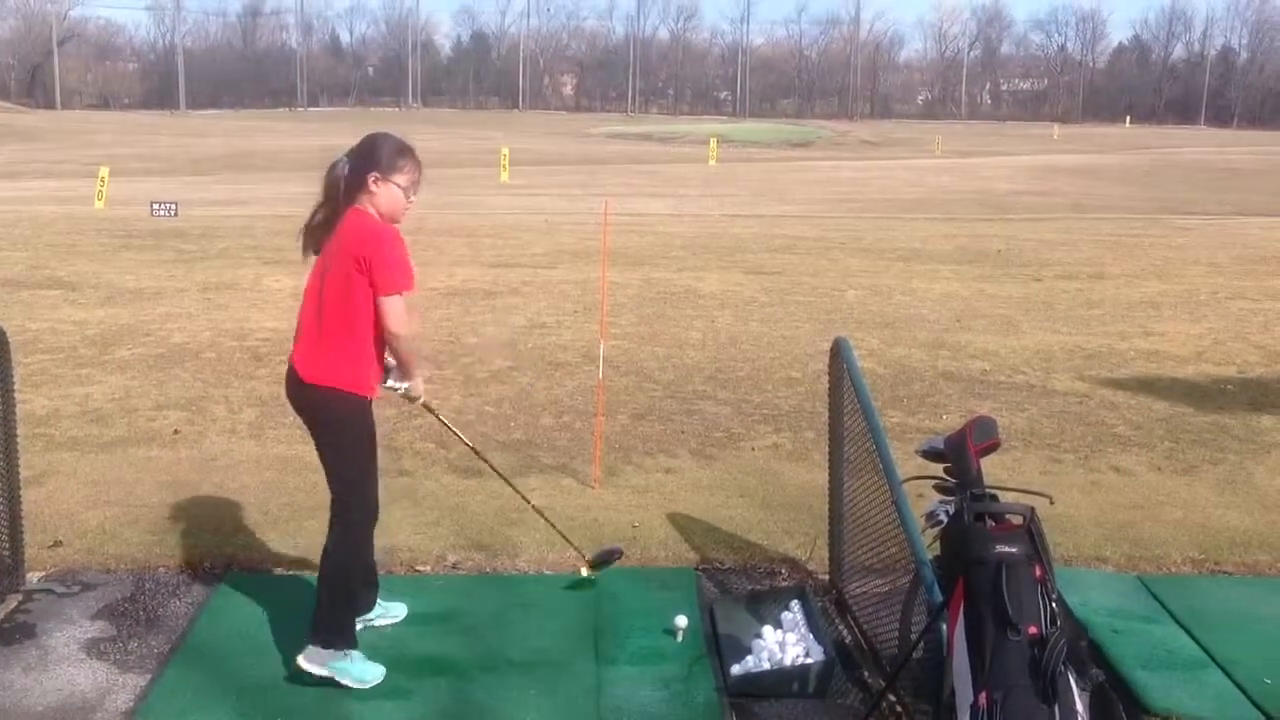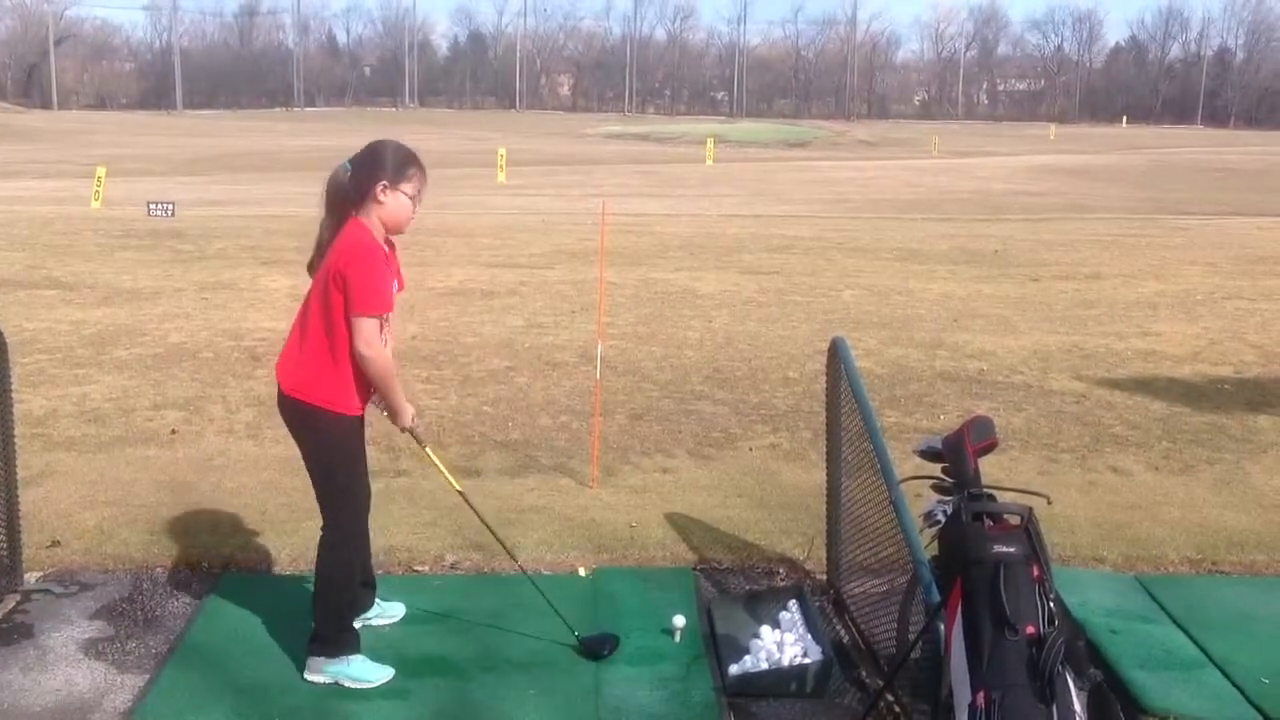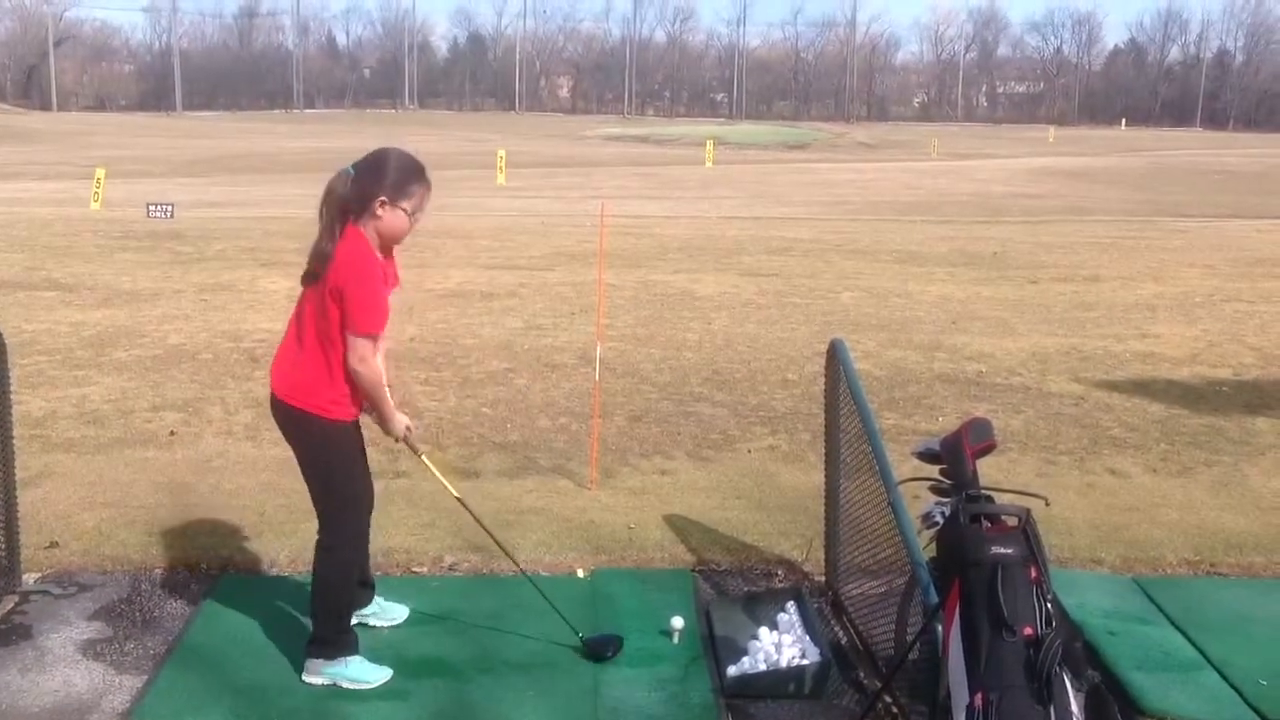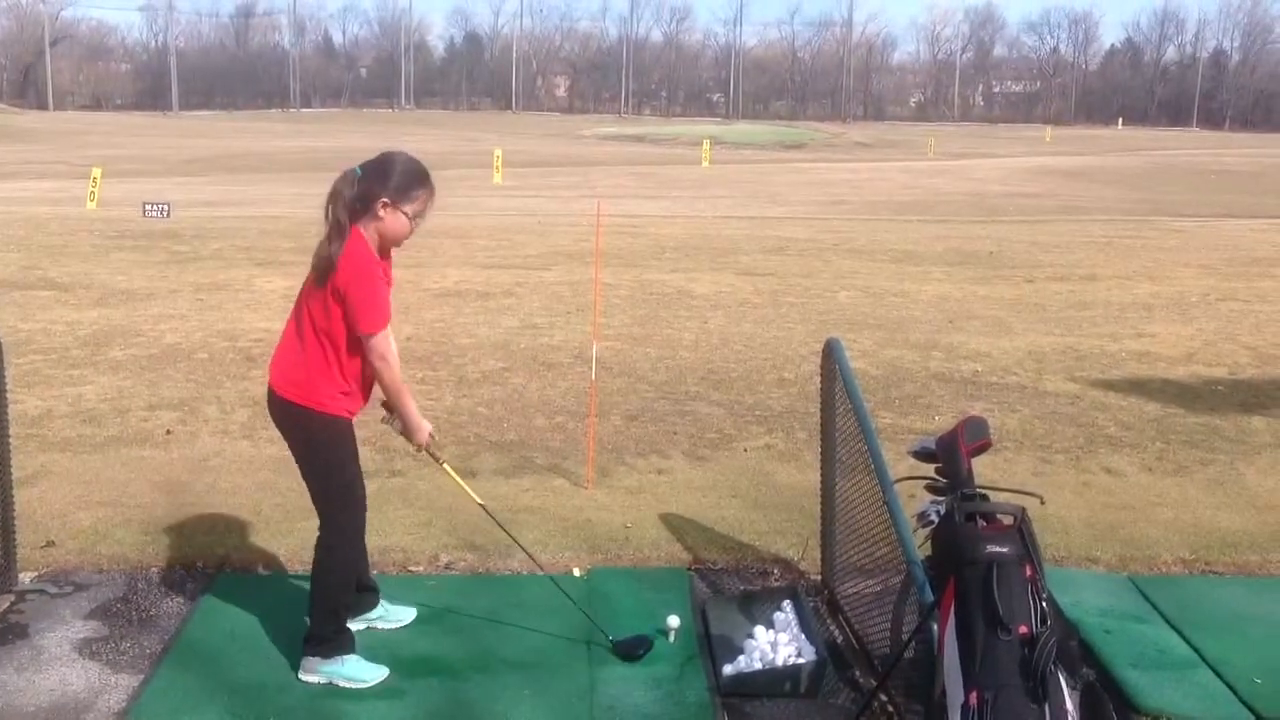
dt=0.3s
person 1, frame 1
left shoulder: (345, 231)
right shoulder: (380, 238)
right elbow: (395, 326)
left wrist: (392, 370)
right wrist: (414, 376)
left hip: (317, 380)
right hip: (336, 389)
left knee: (356, 500)
right knee: (355, 508)
left ankle: (359, 600)
right ankle: (329, 643)
person 1, frame 2
left shoulder: (363, 242)
right shoulder: (366, 253)
left elbow: (371, 336)
right elbow: (368, 348)
left wrist: (389, 394)
right wrist: (399, 404)
left hip: (325, 393)
right hip: (322, 402)
left knee: (353, 504)
right knee: (345, 518)
left ankle: (358, 601)
right ankle: (330, 651)
person 1, frame 3
left shoulder: (361, 246)
right shoulder: (361, 267)
left elbow: (365, 345)
right elbow: (362, 363)
left wrist: (384, 405)
right wrist: (389, 416)
left hip: (320, 397)
right hip: (315, 407)
left knee: (357, 501)
right knee: (342, 519)
left ankle: (356, 599)
right ankle: (328, 653)
person 1, frame 4
left shoulder: (364, 247)
right shoulder: (359, 265)
left elbow: (380, 340)
right elbow: (380, 357)
left wrist: (405, 405)
right wrist: (411, 419)
left hip: (316, 396)
right hip: (311, 404)
left knee: (349, 506)
right knee: (342, 517)
left ankle: (360, 603)
right ankle: (324, 651)
